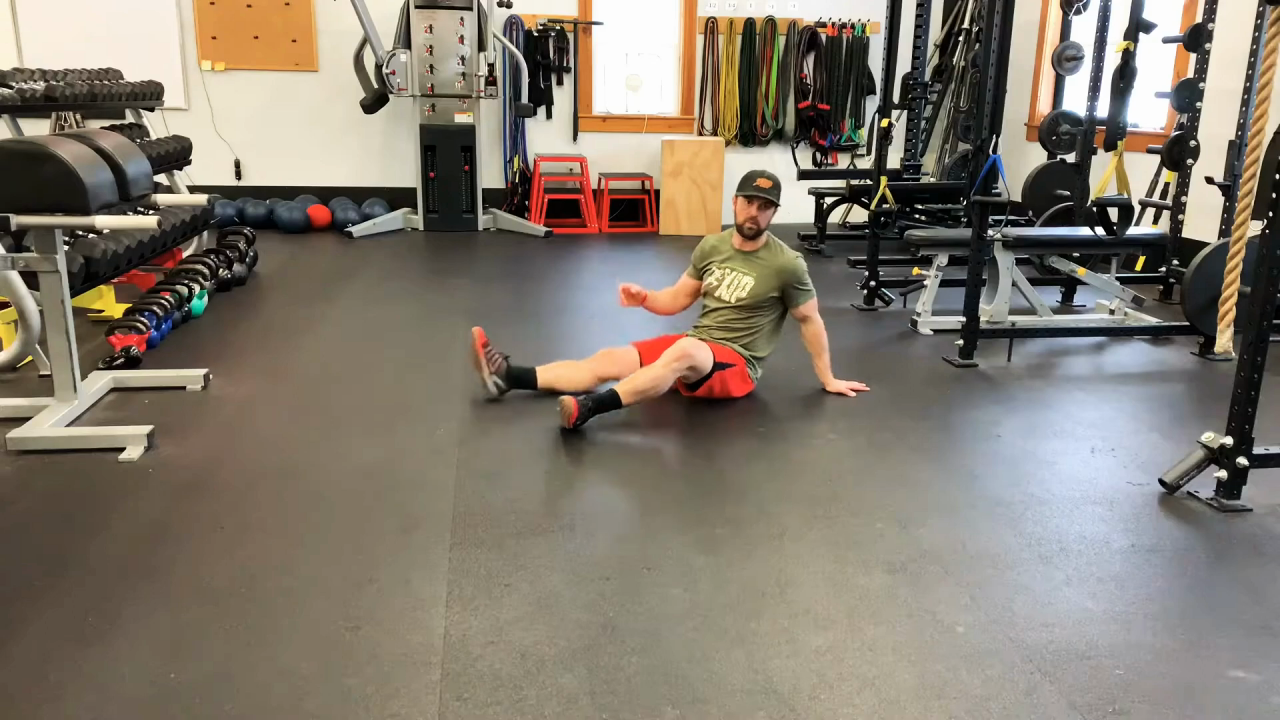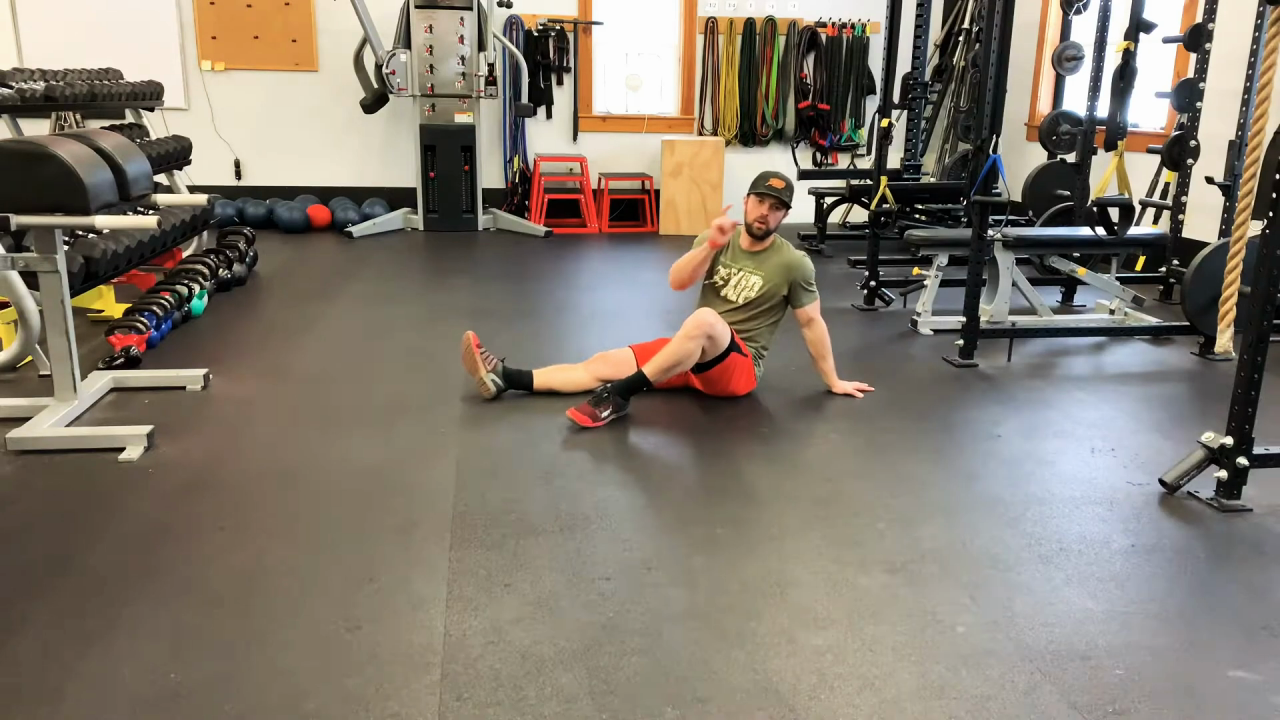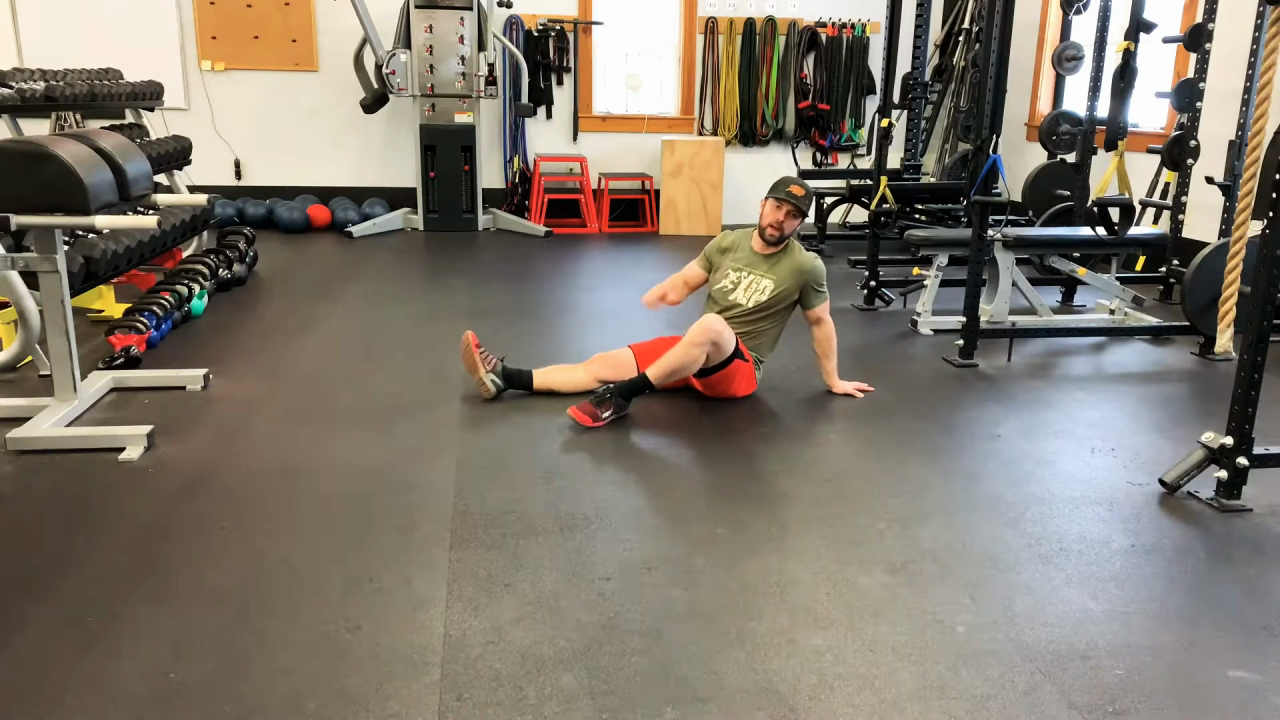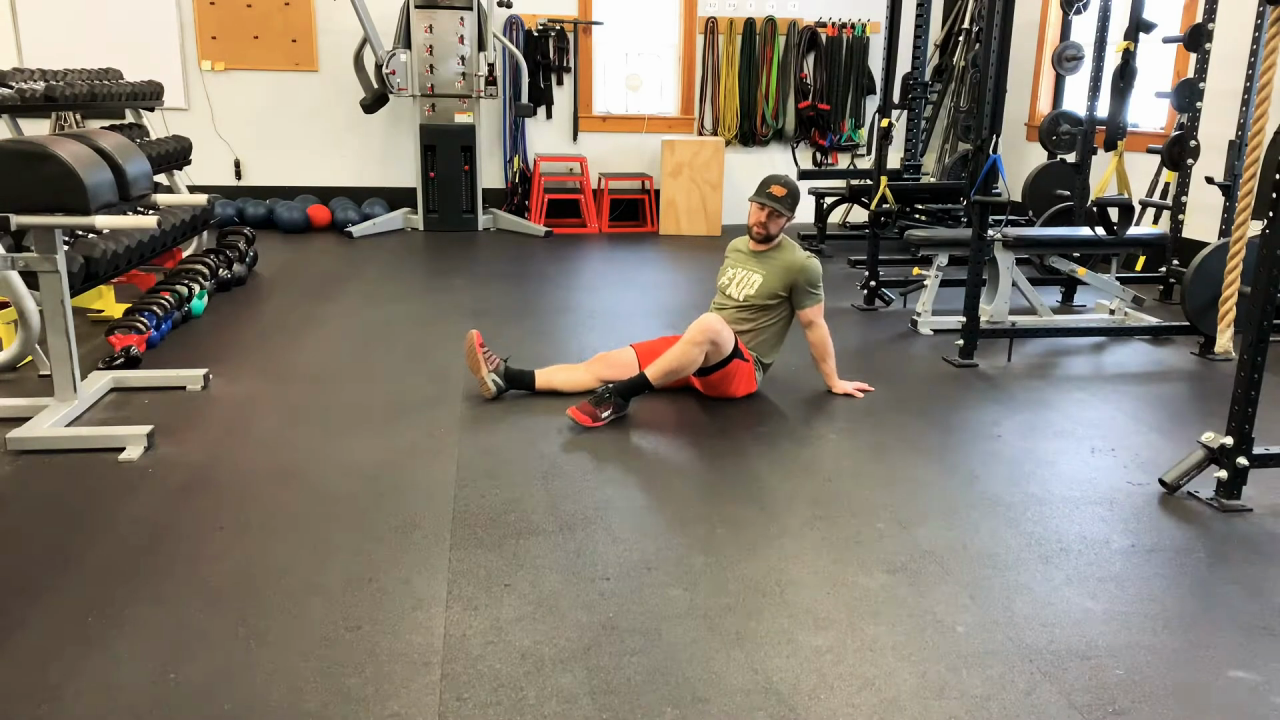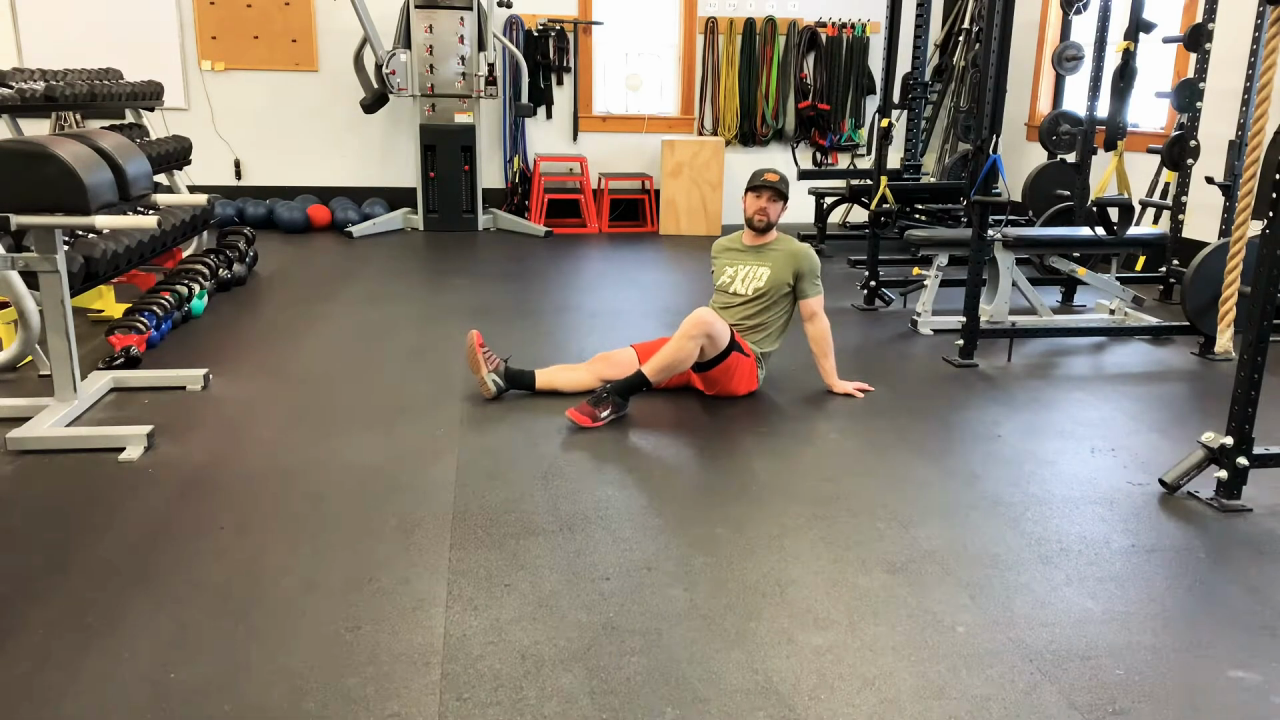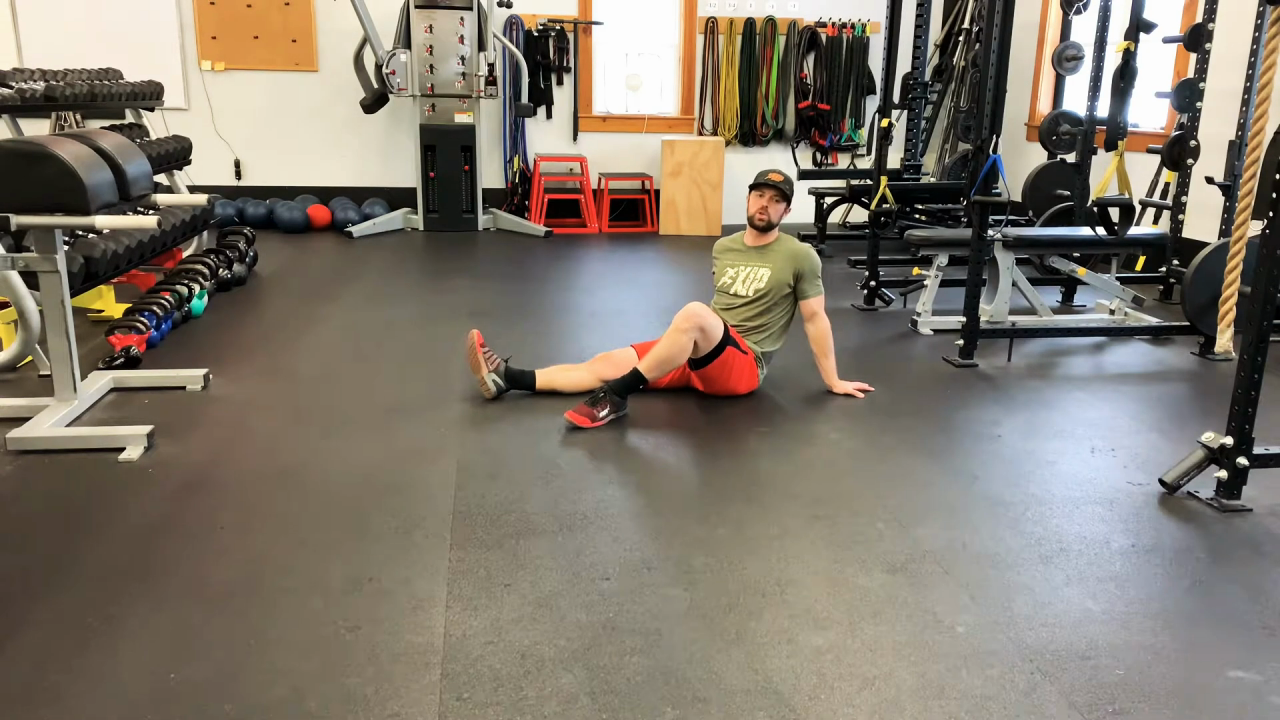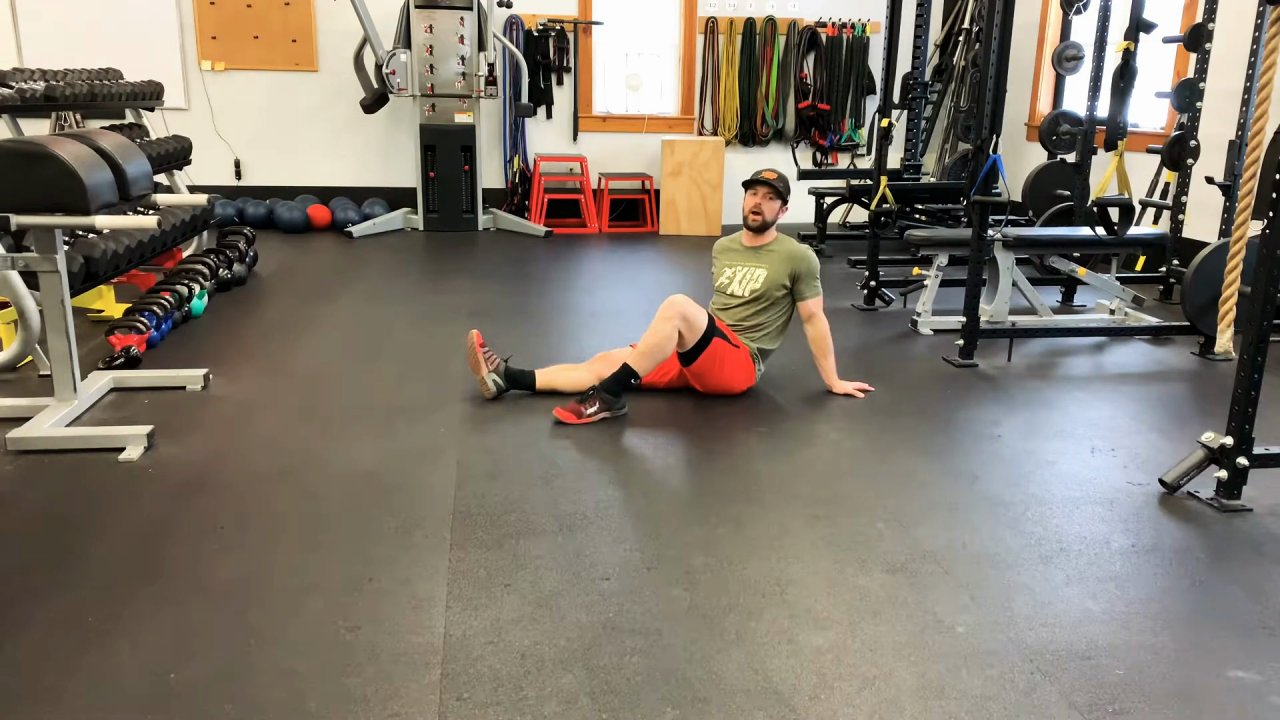
dt=0.5s
person 1, frame 1
left shoulder: (788, 265)
right shoulder: (711, 246)
left elbow: (809, 319)
right elbow: (679, 298)
left wrist: (828, 379)
right wrist: (645, 298)
left hip: (735, 368)
right hip: (692, 353)
left knee: (685, 349)
right knee: (605, 361)
left ankle: (589, 408)
right ankle: (508, 377)
person 1, frame 2
left shoulder: (793, 264)
right shoulder: (719, 238)
left elbow: (812, 322)
right elbow: (678, 282)
left wrist: (833, 381)
right wrist: (713, 242)
left hip: (736, 366)
right hip: (691, 355)
left knee: (704, 318)
right knee: (603, 363)
left ankle: (619, 395)
right ankle: (505, 378)
person 1, frame 3
left shoulder: (805, 267)
right shoulder: (727, 242)
left elbow: (821, 322)
right elbow: (685, 282)
left wrist: (833, 380)
right wrist: (661, 292)
left hip: (737, 368)
right hip: (692, 351)
left knee: (710, 325)
right knee: (602, 364)
left ankle: (621, 397)
right ankle: (504, 378)
person 1, frame 4
left shoulder: (799, 265)
right shoulder: (736, 247)
left elbow: (813, 324)
left wrist: (834, 381)
left hip: (739, 368)
right hip: (695, 353)
left knee: (708, 325)
right knee: (604, 363)
left ankle: (620, 396)
right ankle: (506, 379)
person 1, frame 5
left shoulder: (799, 256)
right shoulder: (722, 247)
left elbow: (814, 317)
left wrist: (833, 380)
left hip: (741, 366)
right hip: (696, 356)
left knee: (702, 319)
right knee: (606, 363)
left ankle: (619, 396)
right ankle: (506, 379)
person 1, frame 6
left shoulder: (800, 257)
right shoulder: (724, 247)
left elbow: (815, 317)
left wrist: (833, 380)
left hip: (741, 365)
right hip: (698, 356)
left knee: (694, 313)
right knee: (606, 363)
left ankle: (616, 397)
right ankle: (506, 379)
person 1, frame 7
left shoulder: (797, 257)
right shoulder: (722, 247)
left elbow: (813, 319)
left wrist: (833, 380)
left hip: (736, 364)
right hip: (696, 356)
left knee: (677, 305)
right knee: (606, 360)
left ankle: (608, 396)
right ankle: (506, 379)
